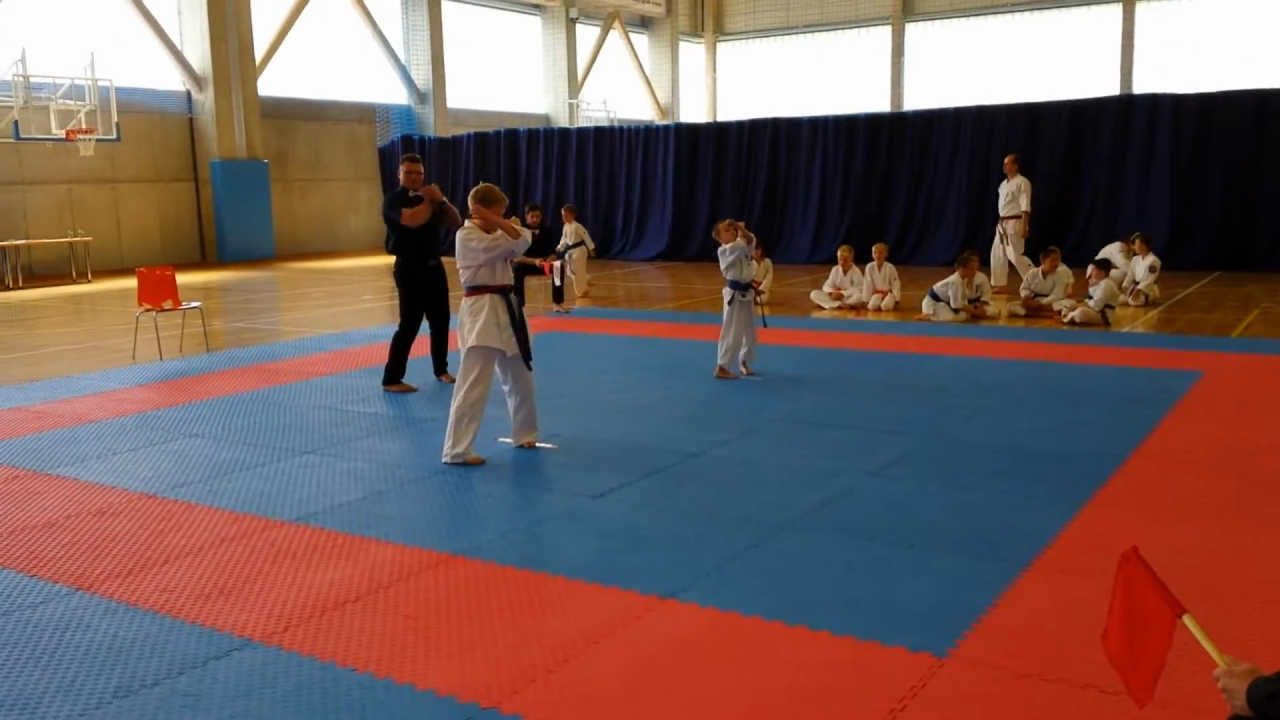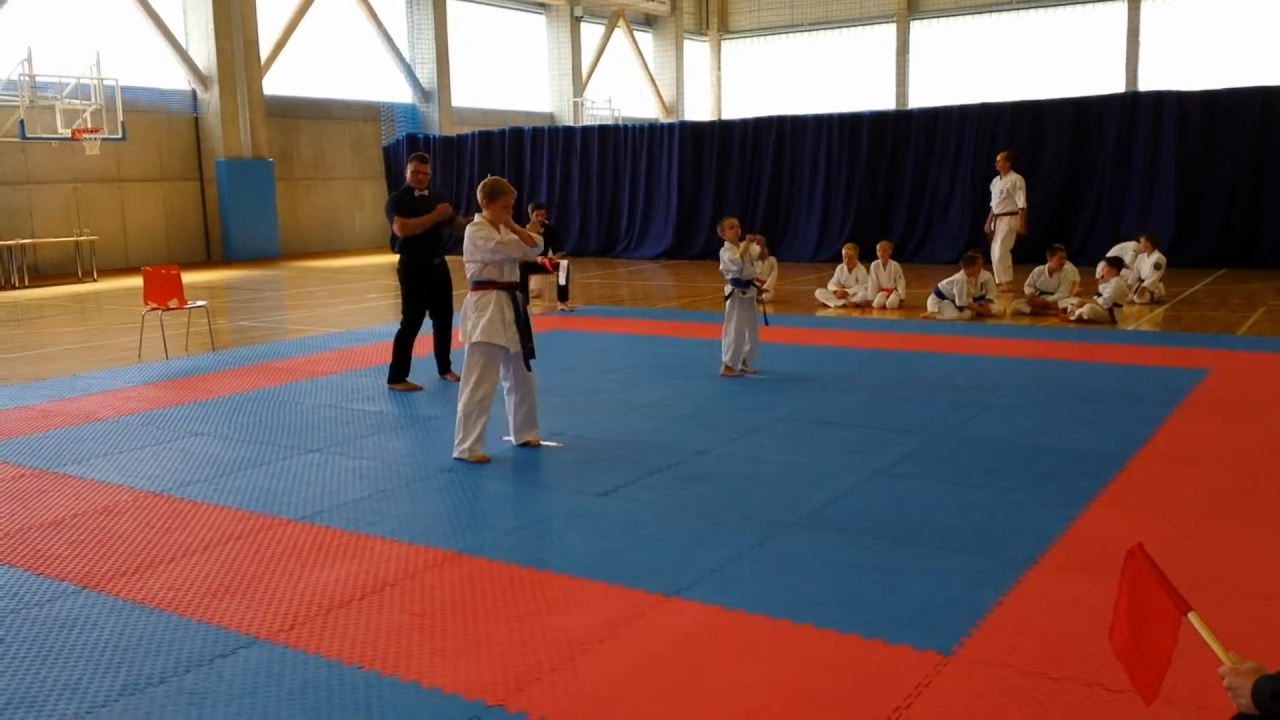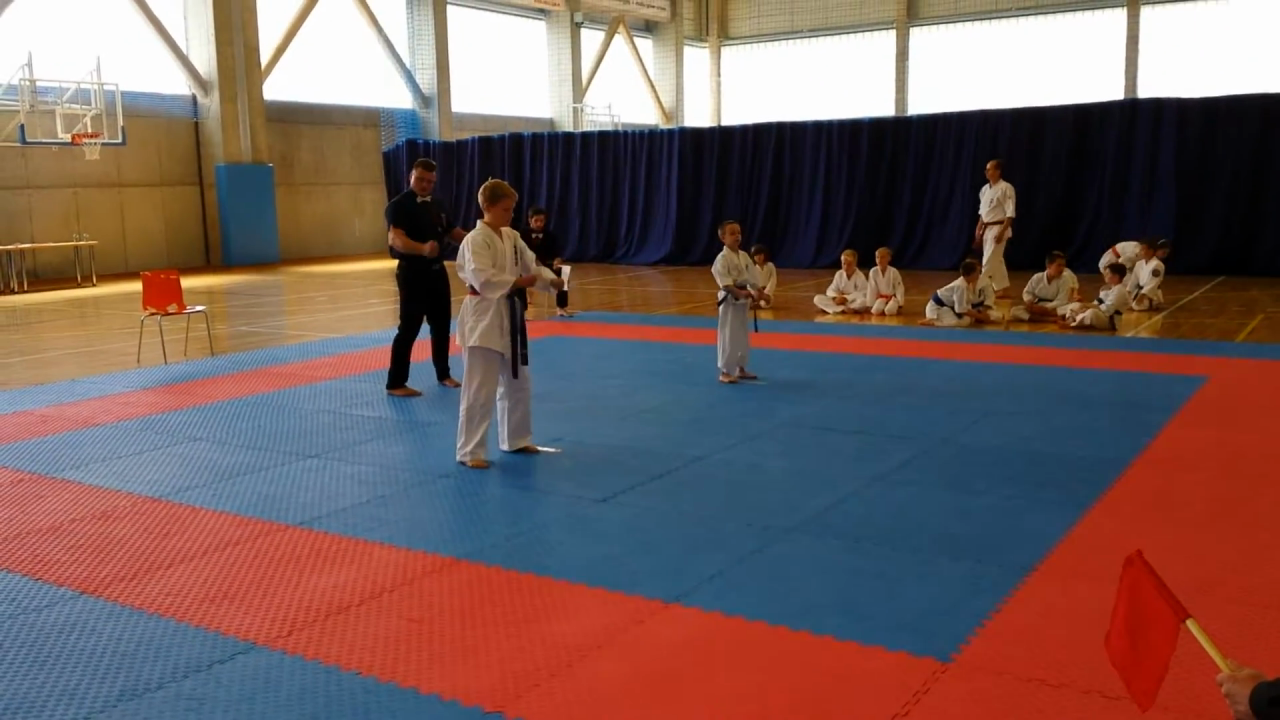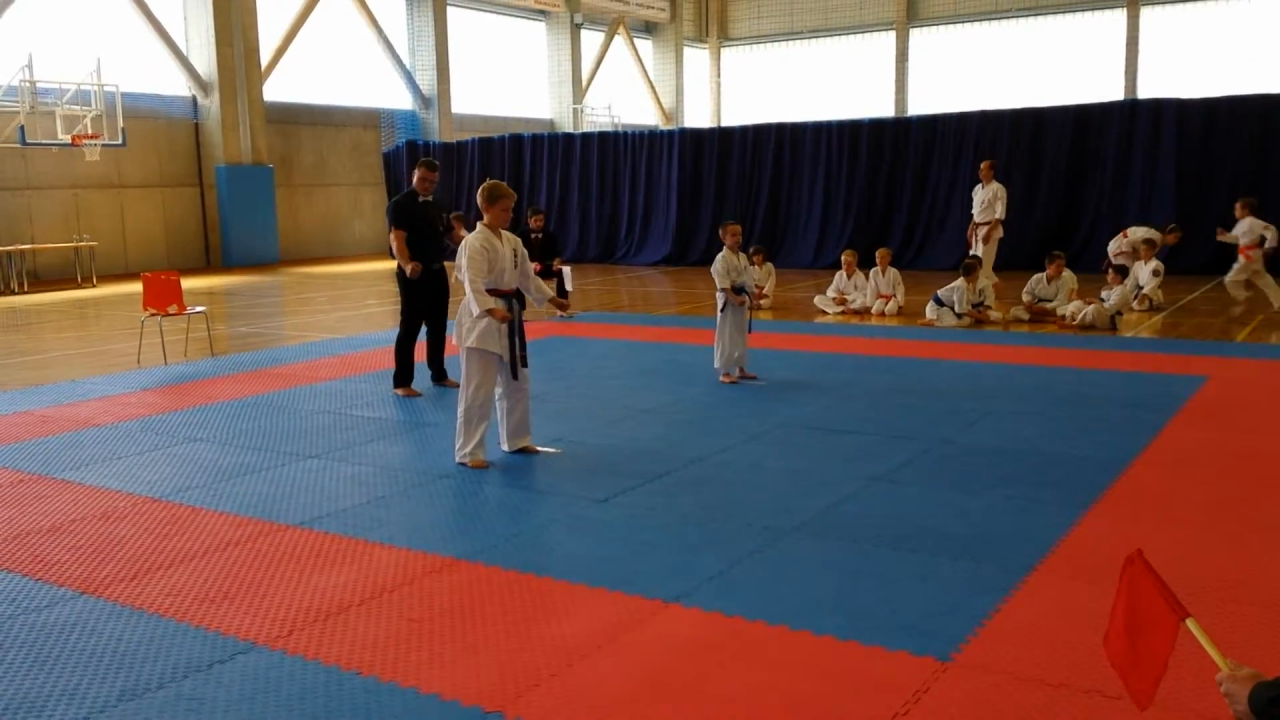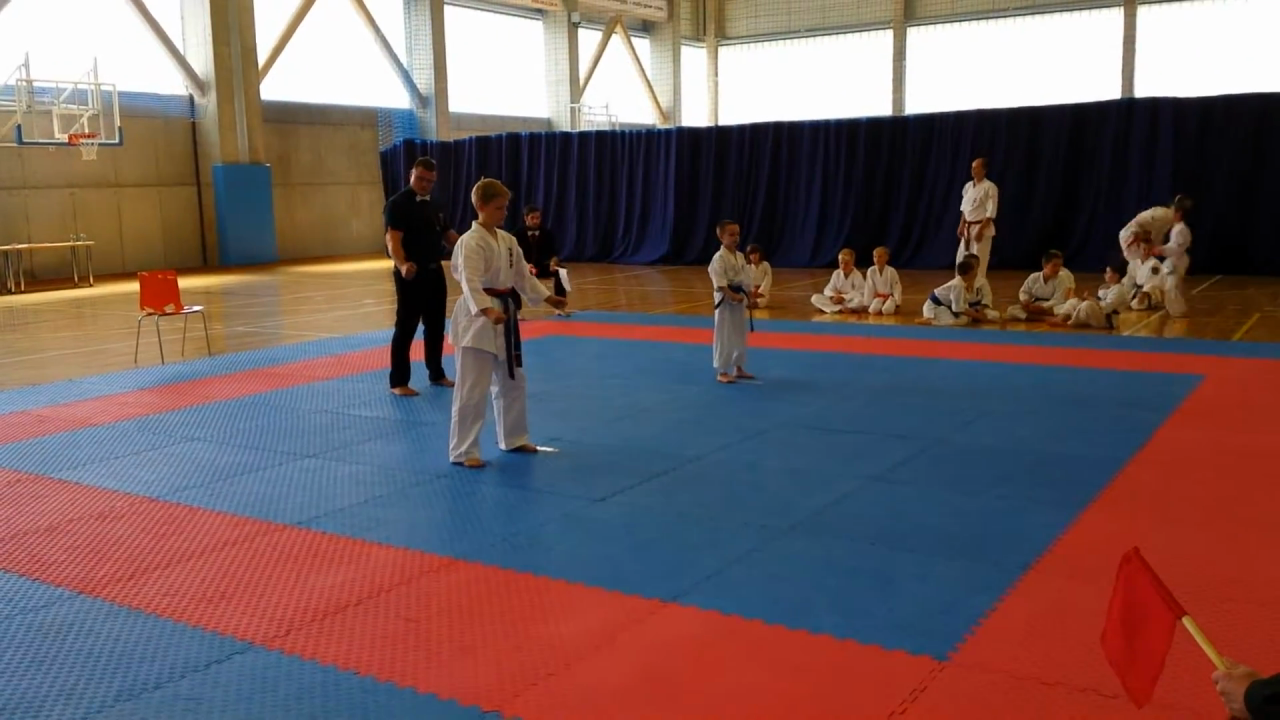
dt=0.2s
person 1, frame 1
left shoulder: (494, 234)
right shoulder: (466, 236)
left elbow: (523, 241)
right elbow: (510, 243)
left wrist: (499, 222)
right wrist: (494, 225)
left hip: (506, 310)
right hip: (481, 314)
left knee: (521, 379)
right knee: (474, 385)
left ankle: (524, 433)
right ankle: (457, 450)
person 1, frame 2
left shoulder: (507, 229)
right shoulder: (476, 231)
left elbow: (536, 246)
right elbow: (501, 250)
left wrist: (519, 229)
right wrist: (521, 236)
left hip: (511, 305)
right hip: (484, 308)
left knee: (521, 376)
right knee: (480, 382)
left ankle: (523, 433)
right ankle: (468, 447)
person 1, frame 3
left shoulder: (512, 237)
right shoulder: (477, 239)
left elbow: (531, 267)
right elbow: (480, 276)
left wrist: (552, 280)
right wrist: (516, 281)
left hip: (508, 315)
right hip: (484, 315)
left knee: (517, 383)
right knee: (480, 388)
left ankle: (516, 439)
right ankle: (470, 451)
person 1, frame 4
left shoulder: (512, 241)
right shoulder: (475, 242)
left elbow: (527, 277)
right elbow: (474, 284)
left wrist: (551, 299)
right wrist: (491, 311)
left hip: (508, 316)
right hip: (481, 319)
left knee: (516, 384)
right knee: (478, 389)
left ankle: (516, 439)
right ankle: (468, 451)
person 1, frame 5
left shoulder: (507, 240)
right shoulder: (471, 241)
left elbow: (522, 277)
right elbow: (470, 283)
left wrist: (548, 298)
right wrist: (487, 311)
left hip: (504, 314)
right hip: (476, 319)
left knee: (512, 382)
right knee: (472, 388)
left ankle: (513, 438)
right ankle: (463, 451)
person 2, frame 1
left shoulder: (430, 197)
right shoulder: (393, 200)
left elbow: (454, 222)
right elbow: (413, 220)
left wrist: (440, 200)
right wrist: (430, 201)
left hip: (434, 267)
right hip: (409, 269)
left knee: (441, 320)
right knee: (410, 324)
left ankle: (441, 369)
right ankle: (392, 378)
person 2, frame 2
left shoulder: (435, 199)
right shoulder: (398, 200)
left elbow: (456, 224)
right elbow: (401, 229)
left wrist: (469, 223)
right wrist: (435, 217)
left hip: (438, 265)
right hip: (413, 268)
left knee: (444, 318)
right knee: (411, 323)
left ankle: (444, 368)
right ankle: (396, 377)
person 2, frame 3
left shoulder: (436, 206)
right shoulder: (399, 205)
left elbow: (452, 232)
right elbow: (395, 239)
right wrist: (421, 248)
left hip: (436, 271)
right hip: (413, 273)
left knee: (441, 324)
right knee: (408, 327)
left ankle: (443, 373)
right ankle: (396, 383)
person 2, frame 4
left shoulder: (436, 206)
right shoulder: (400, 204)
left elbow: (450, 234)
right elbow: (396, 240)
right wrist: (407, 265)
left hip: (437, 272)
right hip: (414, 274)
left knee: (438, 325)
right knee: (410, 327)
left ankle: (439, 375)
right ankle: (402, 382)
person 2, frame 5
left shoulder: (434, 205)
right shoulder: (398, 204)
left elbow: (448, 234)
right elbow: (392, 239)
right wrist: (402, 265)
left hip: (434, 272)
right hip: (411, 274)
left knee: (435, 325)
right knee: (405, 328)
left ankle: (436, 374)
right ankle: (398, 382)
